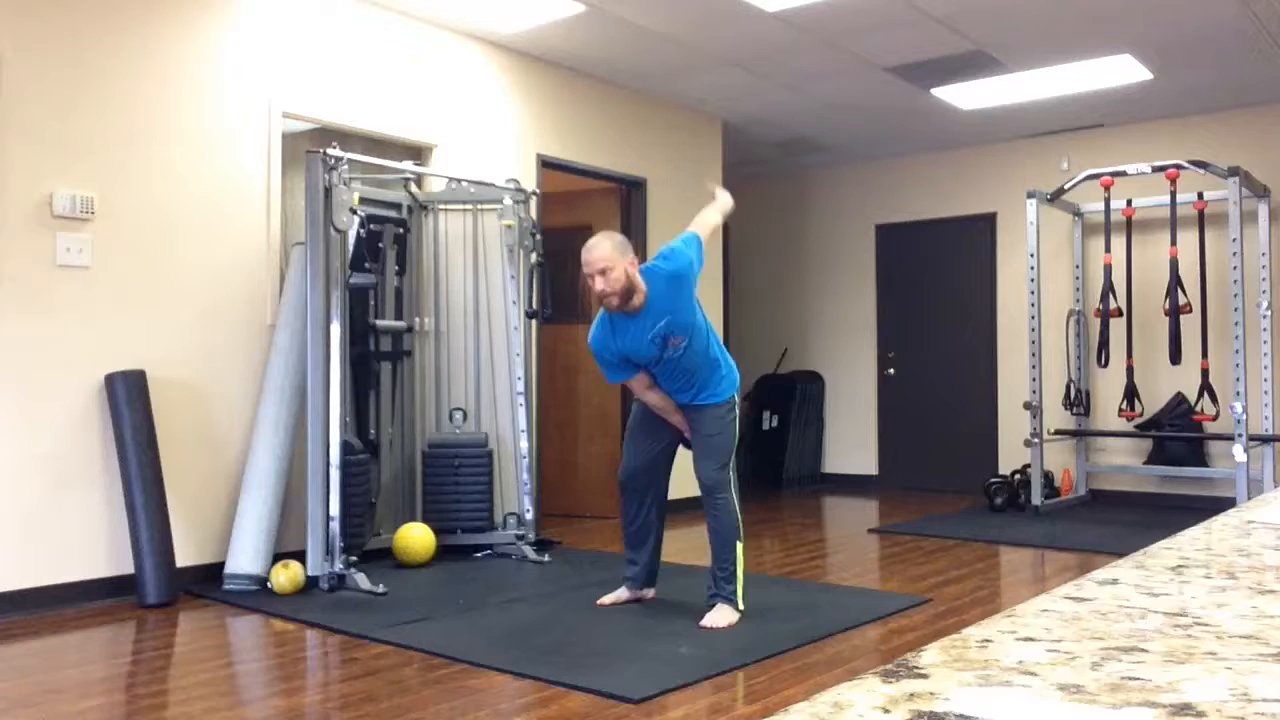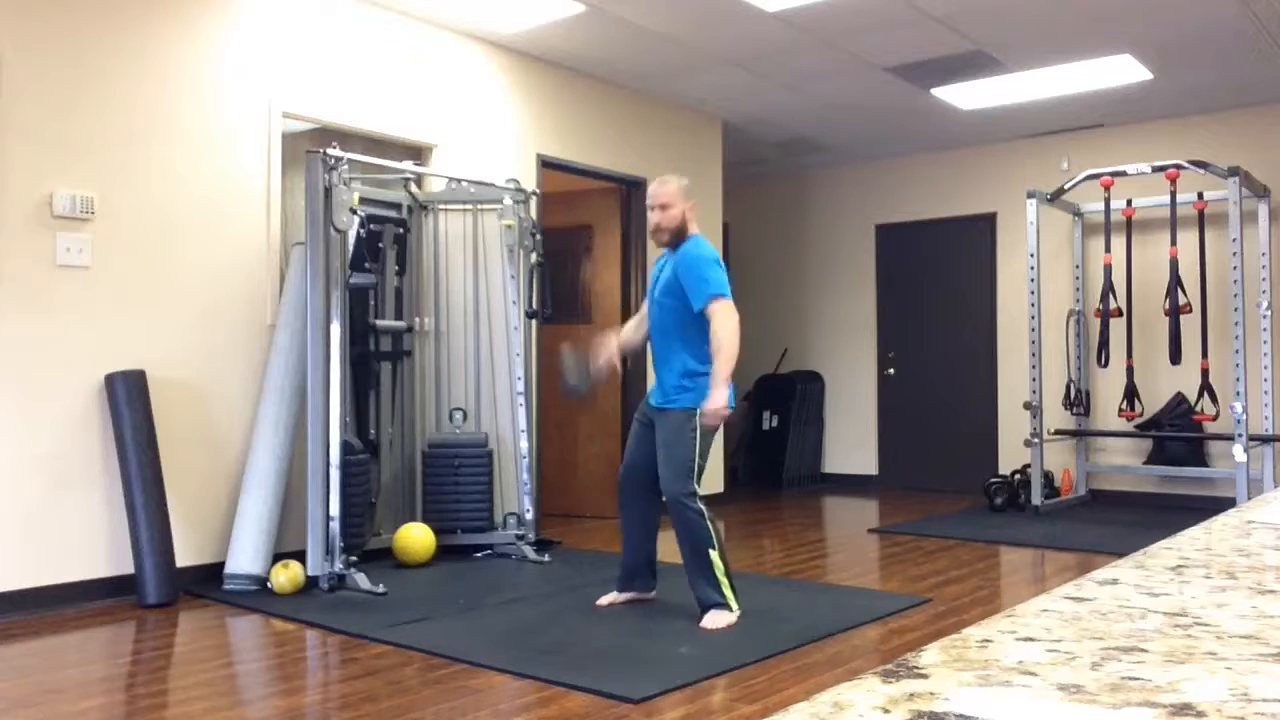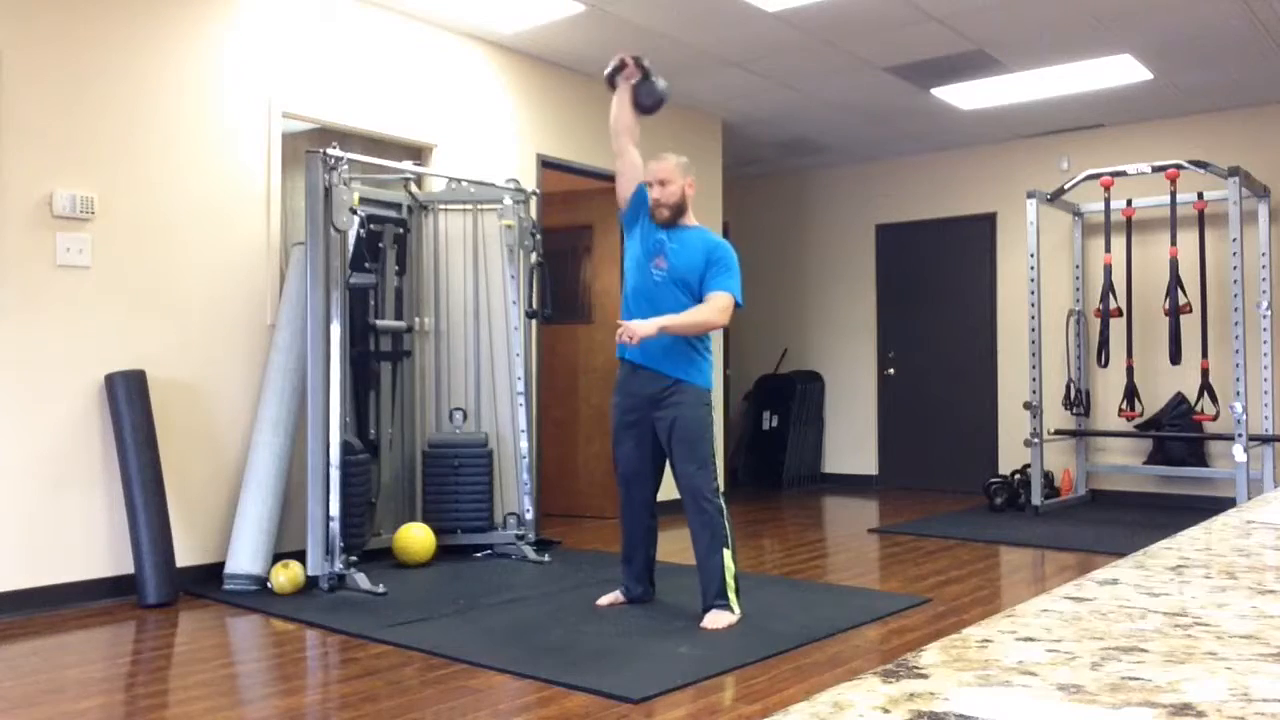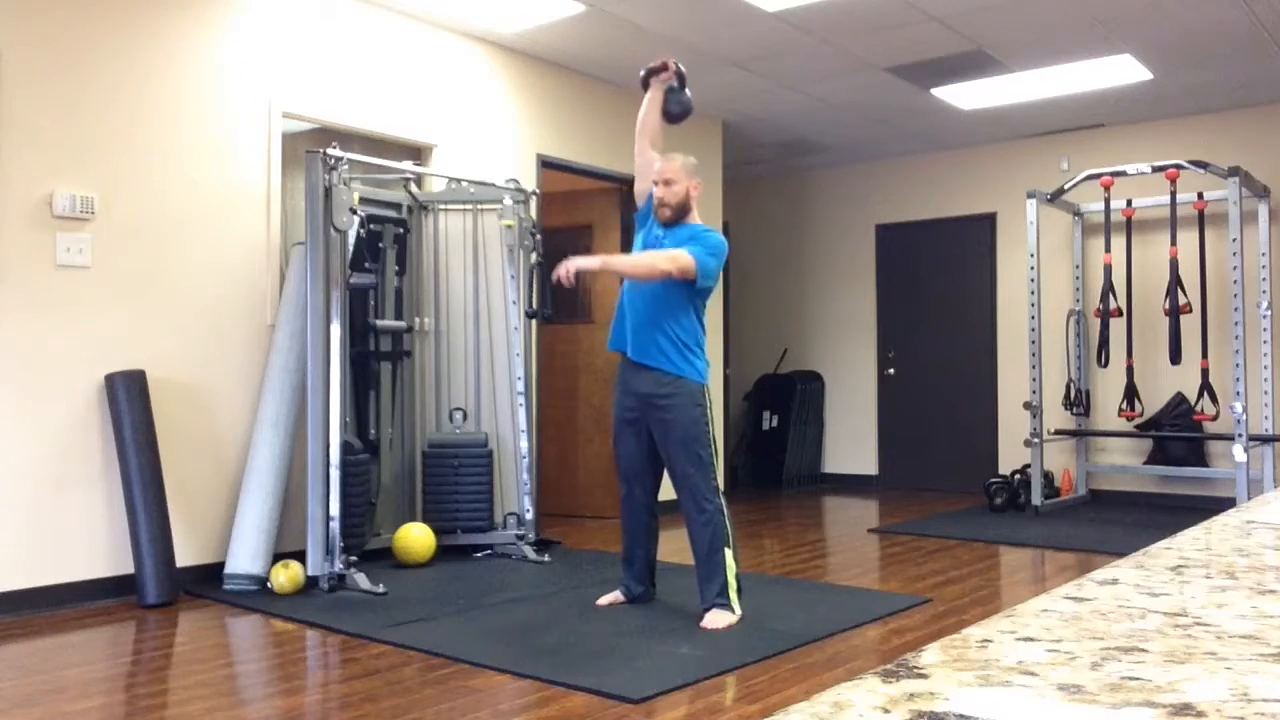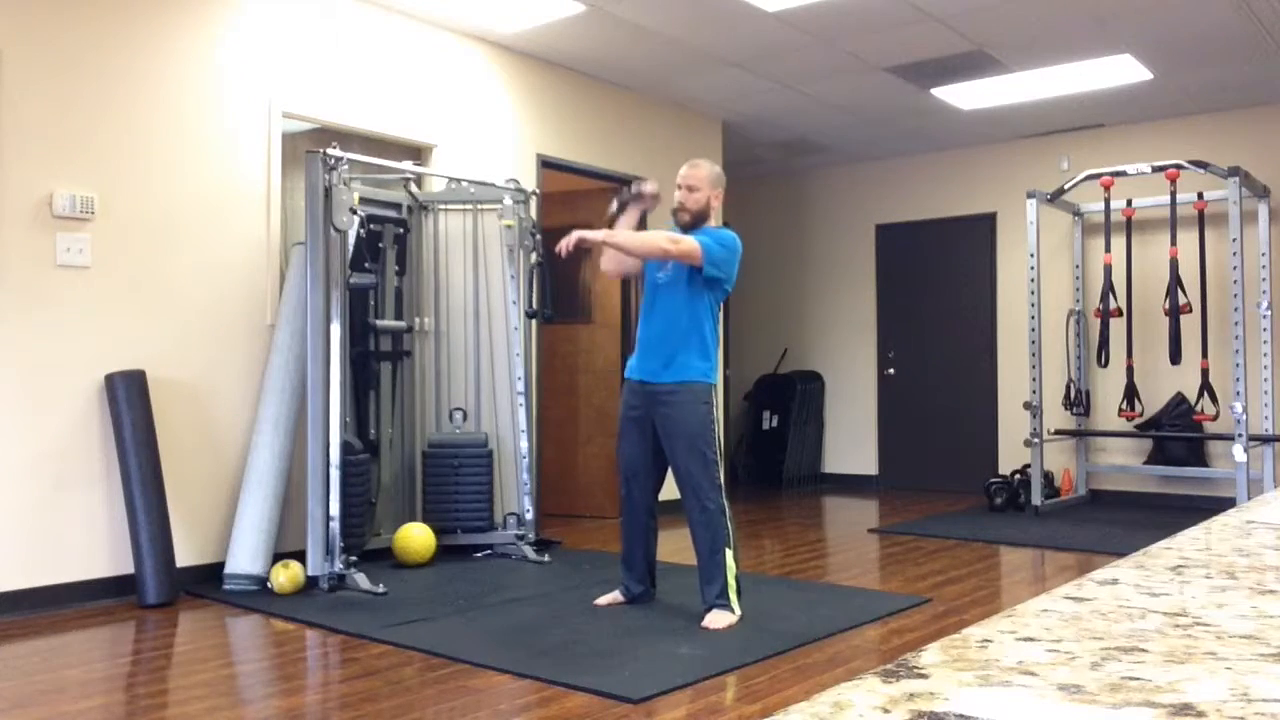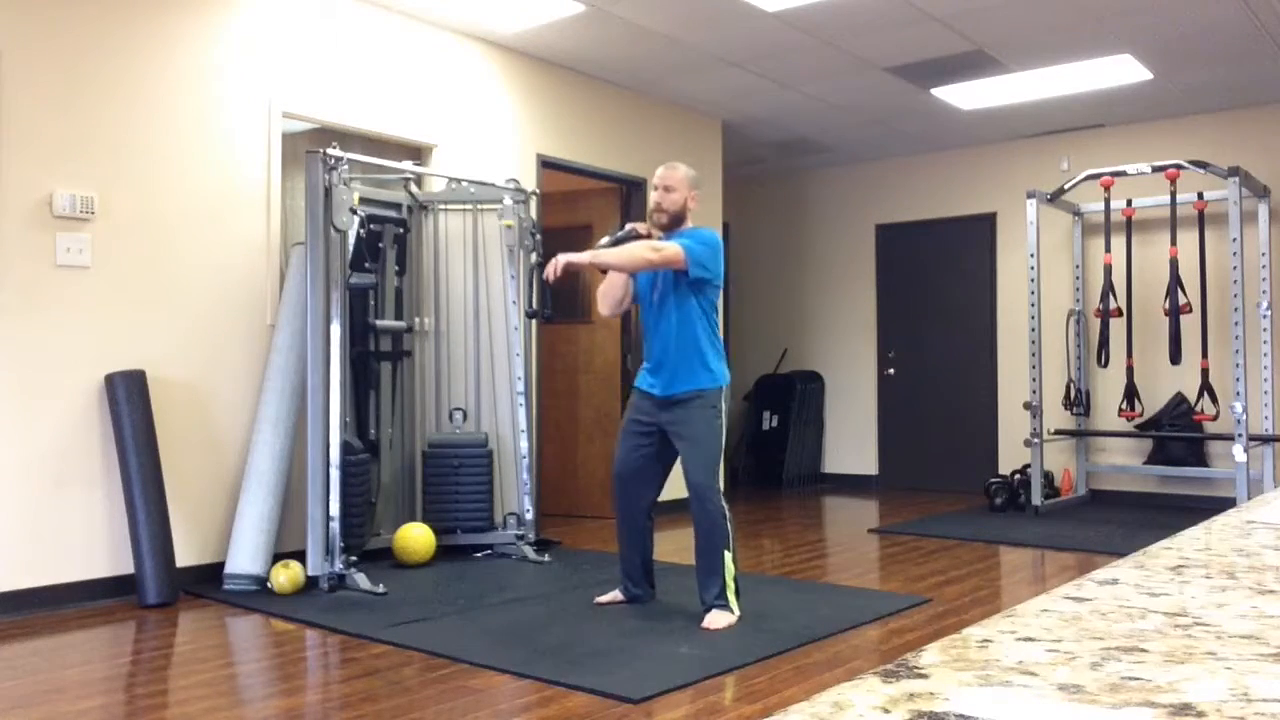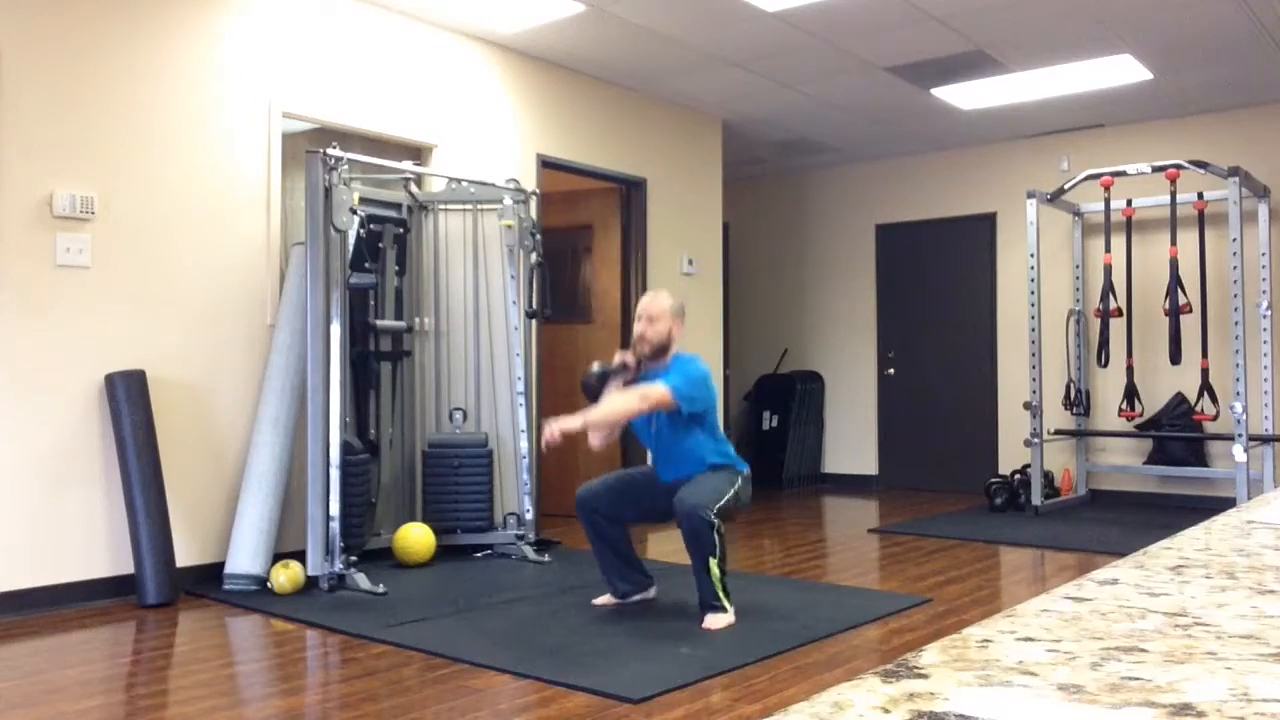
dt=0.5s
person 1, frame 1
left shoulder: (671, 272)
right shoulder: (603, 337)
left elbow: (702, 226)
right elbow: (645, 391)
left wrist: (720, 200)
right wrist: (685, 427)
left hip: (713, 395)
right hip: (657, 398)
left knee: (715, 483)
right knee: (634, 480)
left ankle: (727, 596)
right ankle: (639, 580)
person 1, frame 2
left shoulder: (697, 257)
right shoulder: (666, 262)
left elbow: (724, 318)
right elbow: (646, 319)
left wrist: (720, 387)
right wrist: (616, 346)
left hip: (692, 402)
right hip: (659, 399)
left knee: (678, 491)
right knee: (635, 486)
left ankle: (720, 599)
right ankle: (636, 581)
person 1, frame 3
left shoulder: (715, 250)
right shoulder: (638, 223)
left elbow: (718, 314)
right elbow: (623, 145)
left wrist: (657, 323)
right wrist: (624, 88)
left hip: (683, 386)
right hip: (632, 380)
left knee: (700, 493)
right knee: (633, 490)
left ankle: (722, 599)
right ankle: (636, 586)
person 1, frame 4
left shoulder: (710, 243)
right shoulder: (649, 222)
left elbow: (665, 266)
right elbow: (643, 147)
left wrist: (594, 261)
right wrist: (657, 90)
left hip: (678, 383)
right hip: (632, 377)
left knee: (698, 493)
right knee: (635, 489)
left ankle: (722, 598)
right ankle: (636, 584)
person 1, frame 5
left shoulder: (723, 244)
right shoulder: (659, 245)
left elbow: (670, 245)
right elbow: (612, 265)
left wrist: (594, 234)
right wrist: (631, 210)
left hip: (687, 387)
right hip: (639, 382)
left knee: (702, 494)
right knee: (635, 490)
left ankle: (723, 599)
right ankle: (636, 585)
person 1, frame 6
left shoulder: (705, 243)
right shoulder: (643, 251)
left elbow: (654, 255)
right elbow: (608, 306)
left wrist: (585, 257)
right wrist: (622, 253)
left hip: (697, 392)
right hip: (649, 391)
left knee: (703, 491)
right knee: (629, 487)
left ankle: (722, 599)
right ankle: (636, 586)
person 1, frame 7
left shoulder: (691, 374)
right shoulder: (632, 376)
left elbow: (643, 402)
right elbow: (599, 440)
left wrist: (575, 421)
right wrist: (615, 382)
left hip: (718, 477)
right hip: (666, 479)
left knee: (692, 506)
right knee: (591, 499)
left ankle: (717, 602)
right ankle: (632, 583)
